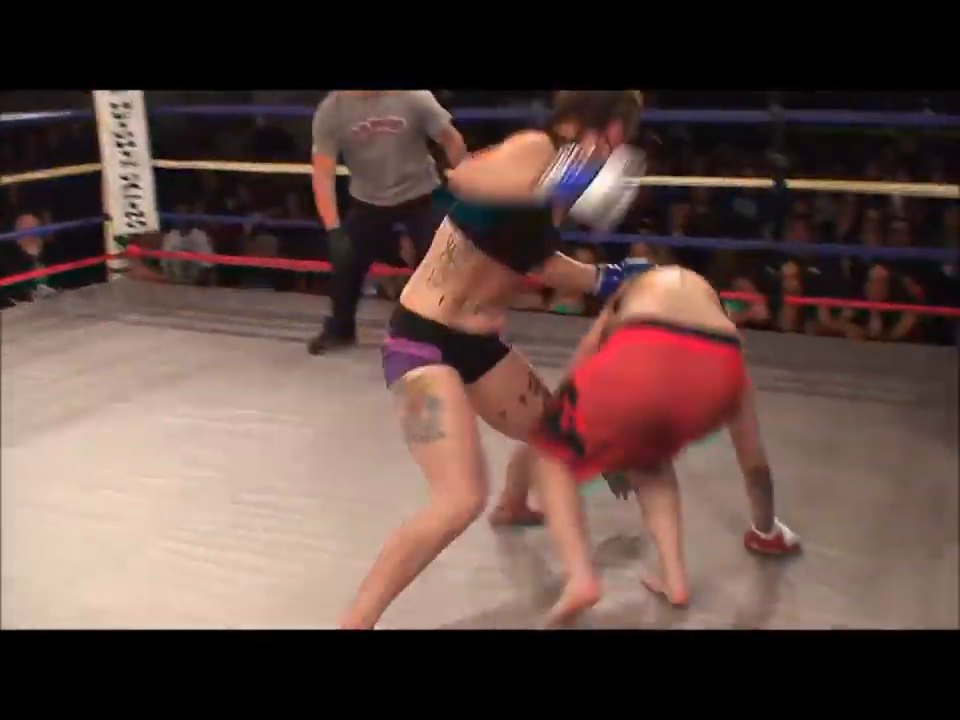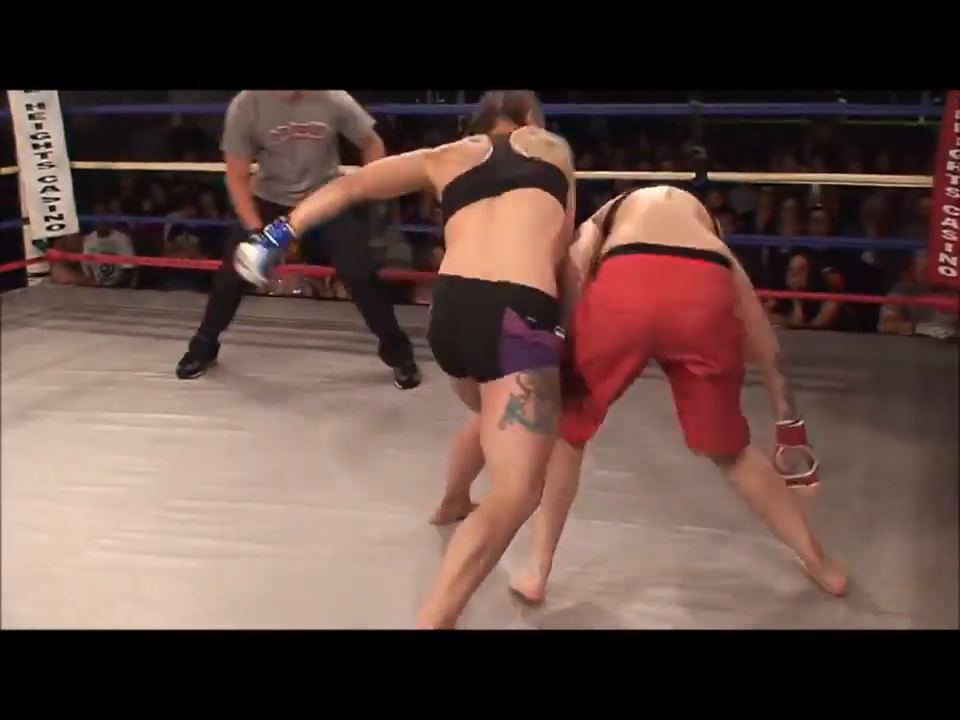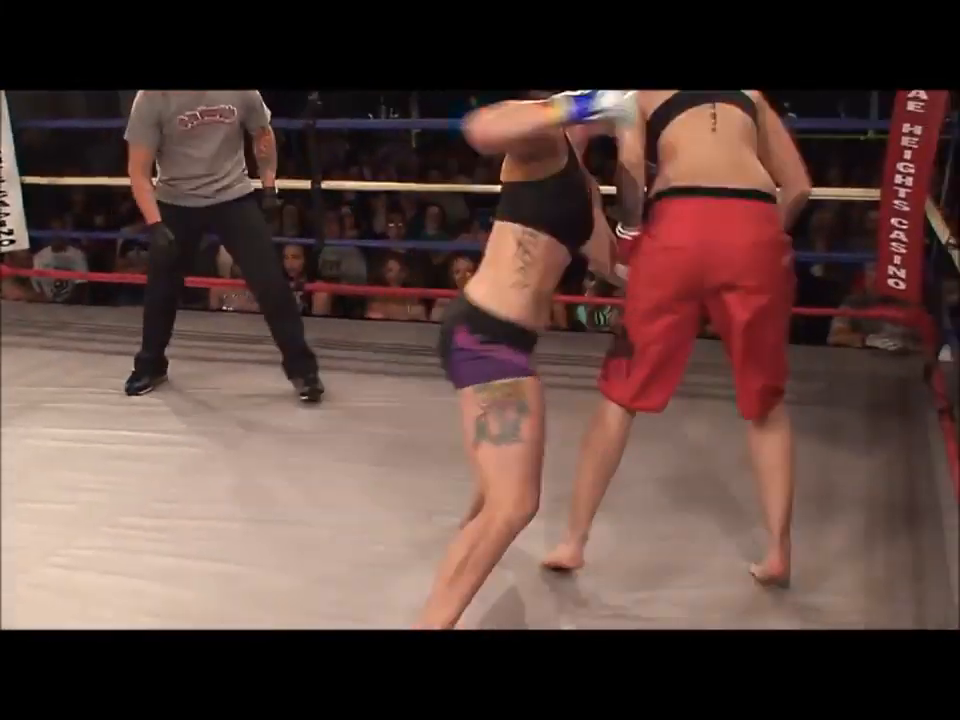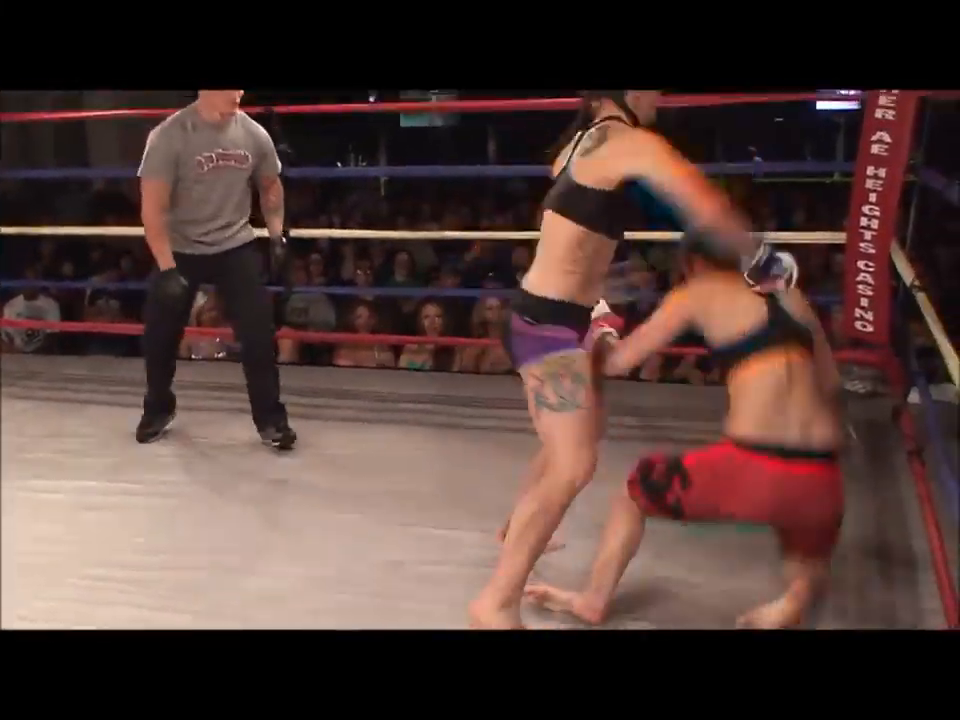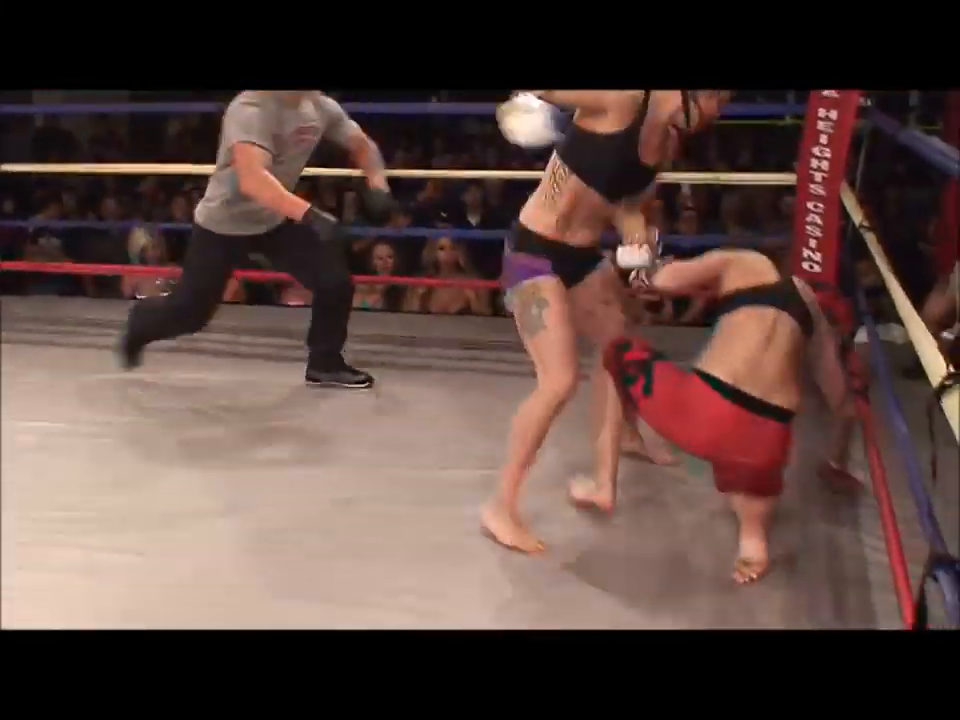
dt=0.4s
person 1, frame 1
left shoulder: (555, 185)
right shoulder: (532, 152)
right elbow: (471, 181)
left wrist: (603, 280)
right wrist: (559, 183)
left hip: (480, 344)
right hip: (420, 343)
right knee: (457, 506)
left ankle: (513, 505)
right ankle: (351, 623)
person 1, frame 2
left shoulder: (449, 157)
right shoulder: (553, 147)
left elbow: (354, 184)
right elbow: (559, 251)
left wrist: (279, 233)
left hip: (457, 313)
right hip: (520, 315)
left knee: (496, 415)
right knee: (517, 497)
left ankle: (453, 509)
right ankle: (430, 626)
person 1, frame 3
left shoulder: (584, 180)
right shoulder: (541, 144)
left elbow: (606, 255)
right elbow: (480, 127)
right wrist: (586, 104)
left hip: (501, 334)
right hip: (480, 336)
left knee: (530, 434)
right knee: (515, 504)
left ankle: (479, 513)
right ankle: (432, 625)
person 1, frame 4
left shoulder: (587, 141)
right shoulder: (634, 144)
right elbow: (708, 212)
right wrist: (757, 253)
left hip: (558, 316)
right hip: (546, 320)
left knee: (583, 434)
right knee: (575, 467)
left ankle: (519, 528)
right ankle: (496, 603)
person 1, frame 5
left shoulder: (670, 136)
right shoulder: (624, 99)
right elbow: (543, 90)
left wrist: (636, 245)
right wrist: (530, 104)
left hip: (584, 254)
right hip: (534, 254)
right knee: (559, 383)
left ankle: (605, 479)
right ankle: (502, 509)
person 2, frame 1
left shoulder: (620, 304)
left elbow: (570, 398)
right elbow: (752, 453)
right wrist: (766, 528)
left hip: (635, 359)
right hip: (712, 368)
left knee: (551, 449)
right knee: (654, 456)
left ankle: (580, 579)
right ankle: (674, 578)
person 2, frame 2
left shoulder: (608, 216)
right elbow: (767, 348)
right wrist: (789, 427)
left hip: (626, 286)
right hip: (703, 289)
left knee: (570, 424)
right knee: (732, 450)
left ankle: (536, 571)
right ankle: (821, 565)
person 2, frame 3
left shoulder: (640, 95)
right shoulder: (747, 96)
right elbow: (798, 186)
left wrist: (629, 233)
left hip: (679, 226)
right hip: (753, 227)
left knee: (624, 390)
right knee: (764, 400)
left ankle: (574, 543)
right ankle: (778, 554)
person 2, frame 4
left shoulder: (698, 297)
right shoulder: (791, 299)
left elbow: (619, 361)
right elbow: (831, 386)
left hip: (749, 471)
right hip: (820, 481)
left knee: (644, 486)
right knee: (810, 551)
left ankle: (594, 599)
right ankle: (800, 591)
person 2, frame 5
left shoulder: (733, 261)
right shoulder: (811, 302)
left elbow: (669, 280)
right elbow: (842, 403)
left wrist: (649, 271)
right wrist: (838, 458)
left hip: (702, 406)
right hip: (769, 432)
left knee: (620, 355)
right knee: (746, 481)
right ankle: (752, 533)
person 3, frame 1
left shoulder: (413, 97)
right shoulder: (331, 110)
left elbow: (450, 139)
right elbow: (322, 176)
right wrist: (333, 231)
left hip: (421, 196)
right hip: (368, 201)
right knee: (346, 269)
right ankle: (340, 329)
person 3, frame 2
left shoulder: (331, 100)
right shoulder: (245, 107)
left elbow: (371, 144)
right elbow: (237, 177)
right wrist: (256, 231)
right hip: (269, 199)
left knee: (361, 275)
right knee: (232, 275)
left ankle: (397, 353)
right ankle: (203, 348)
person 3, frame 3
left shoulder: (243, 93)
right shoulder: (152, 98)
left elbow: (263, 135)
right elbow: (138, 169)
left wrist: (269, 186)
right wrist: (154, 224)
left hip: (236, 199)
right hip: (176, 205)
left knee: (271, 284)
right knee: (161, 288)
left ankle: (301, 367)
right ankle: (151, 365)
person 3, frame 4
left shoulder: (253, 135)
right shoulder: (168, 138)
left elbow: (271, 184)
right elbow: (152, 210)
left wrist: (277, 235)
right wrist: (168, 269)
left hip: (236, 246)
right hip: (179, 253)
left knee: (256, 331)
right knee: (160, 333)
left ankle: (269, 418)
right ankle: (158, 409)
person 3, frame 5
left shoulder: (322, 107)
right shoulder: (251, 110)
left elbow: (363, 146)
right elbow: (253, 180)
left wrist: (379, 189)
right wrist: (309, 215)
left hip: (276, 222)
right hip: (222, 225)
left knee: (334, 284)
right knee: (190, 311)
left ankle: (326, 365)
right ankle: (144, 323)
